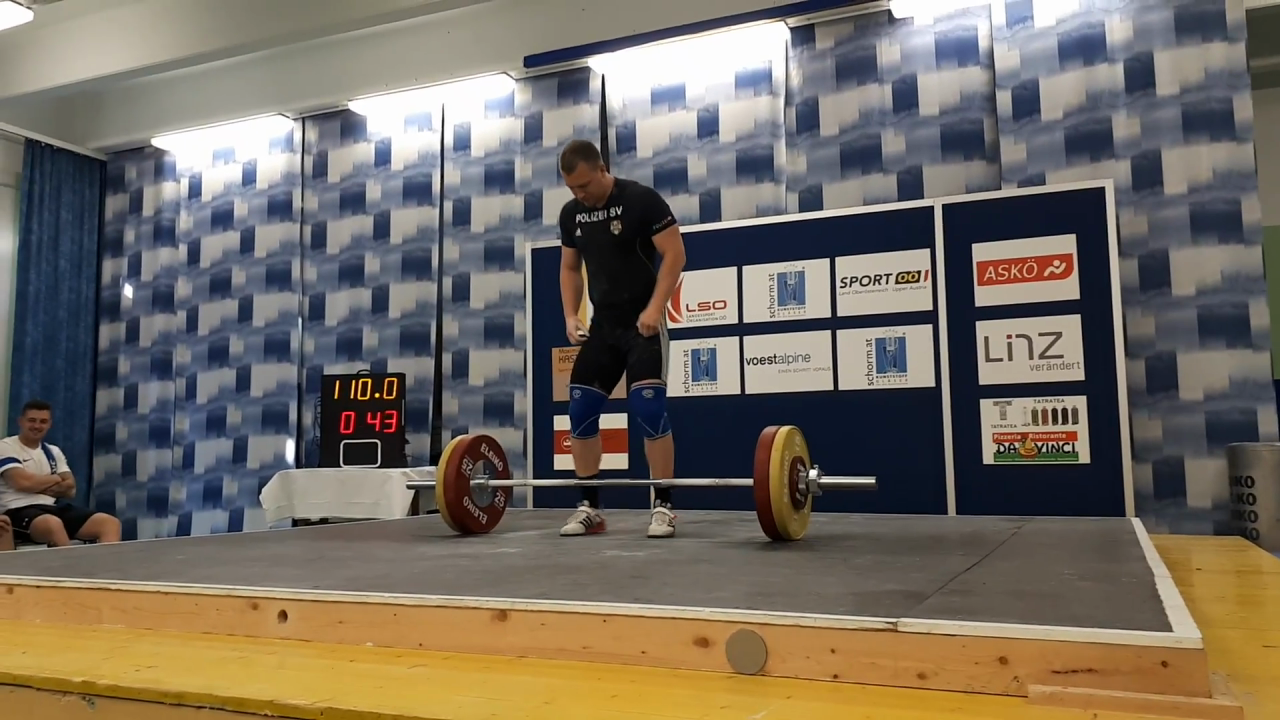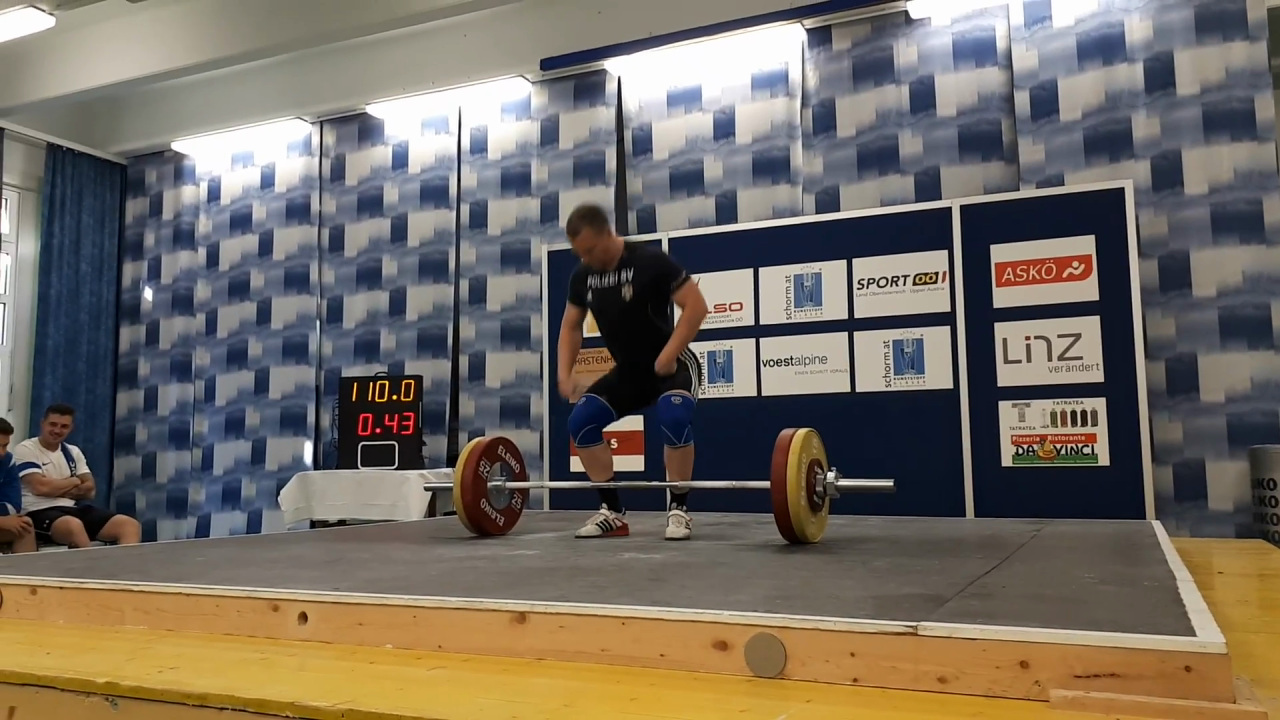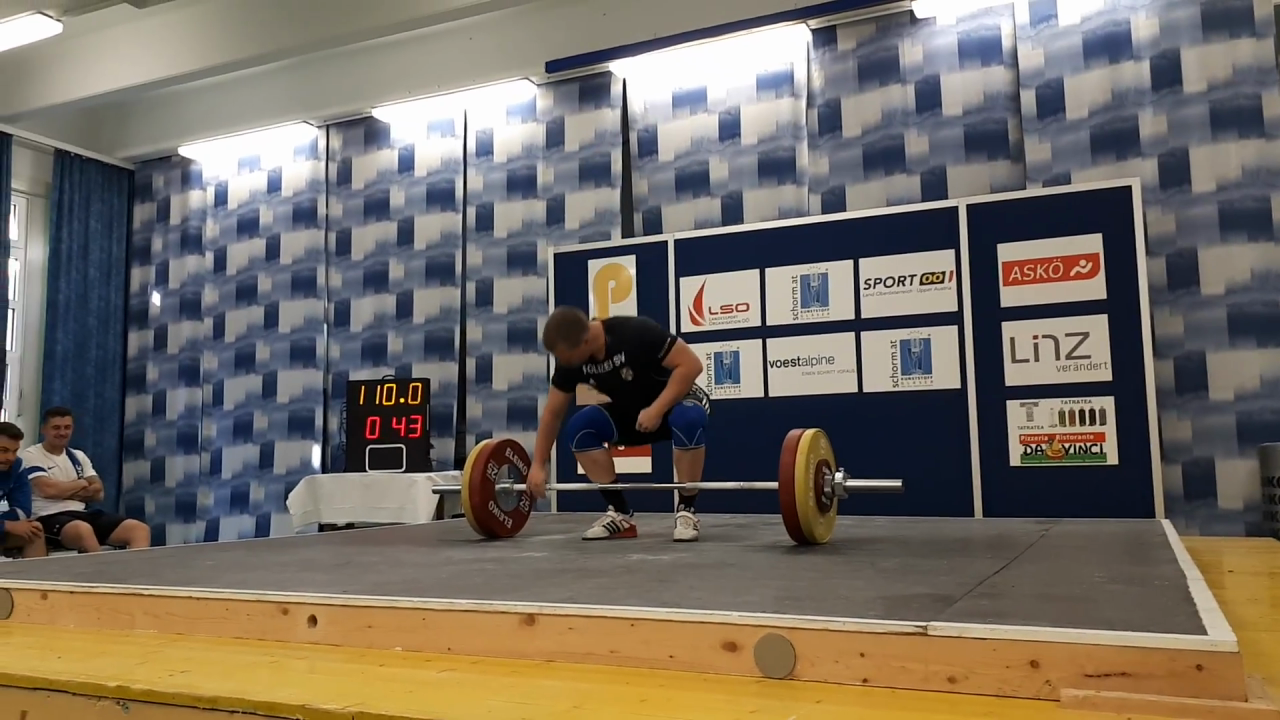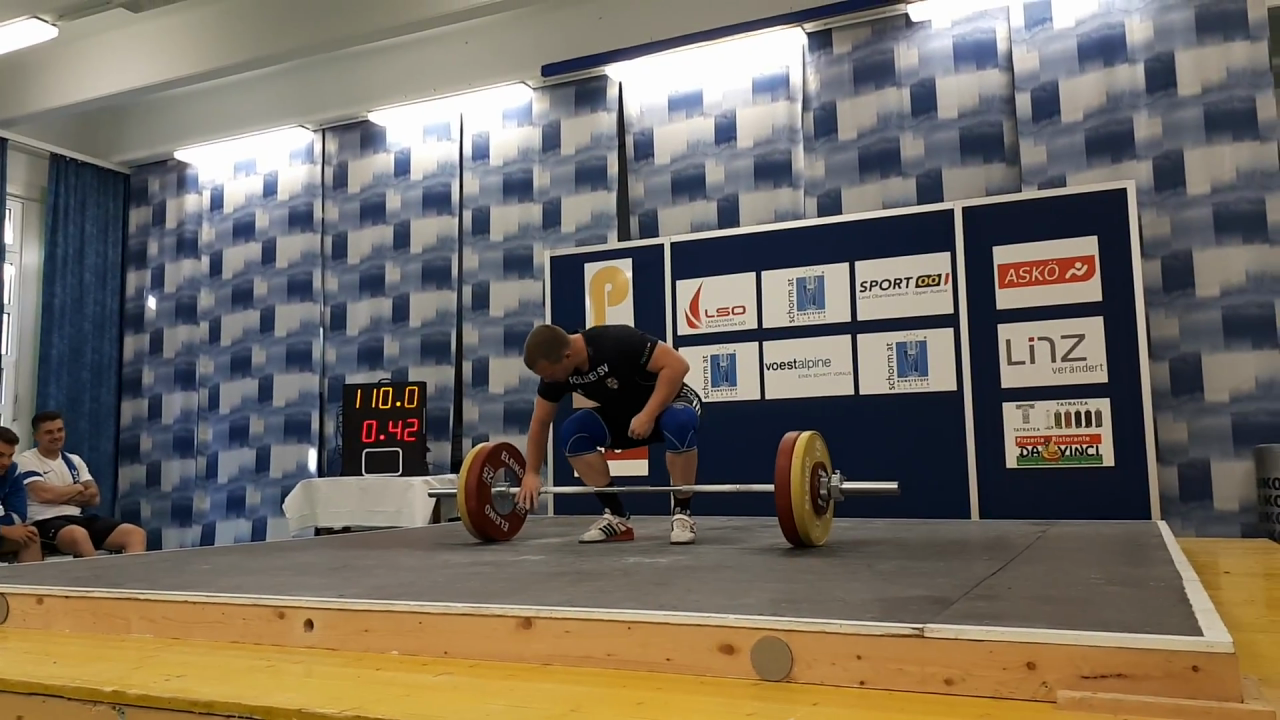
dt=0.4s
person 1, frame 1
left shoulder: (642, 200)
right shoulder: (571, 214)
left elbow: (674, 255)
right elbow: (570, 268)
left wrist: (655, 309)
right wrist: (571, 316)
left hip: (642, 323)
right hip: (602, 326)
left knee: (648, 408)
right knee: (581, 411)
left ankle: (664, 506)
right ankle: (589, 506)
person 1, frame 2
left shoulder: (650, 261)
right shoulder: (582, 276)
left elbow: (695, 306)
right elbow: (570, 327)
left wrist: (669, 353)
right wrist: (565, 374)
left hip: (669, 363)
right hip: (627, 370)
left knee: (673, 414)
right knee: (581, 420)
left ankle: (679, 509)
right ankle: (612, 511)
person 1, frame 3
left shoulder: (637, 334)
right shoulder: (570, 362)
left elbow: (690, 364)
right elbow: (553, 413)
left wrist: (656, 410)
right wrist: (538, 465)
left hip: (677, 402)
right hip: (632, 414)
left knee: (687, 419)
right knee: (580, 427)
left ankle: (686, 511)
right ankle: (620, 514)
person 1, frame 4
left shoulder: (617, 342)
right shoulder: (555, 372)
left elbow: (677, 365)
right elbow: (540, 422)
left wrist: (647, 416)
right wrist: (531, 474)
left hip: (670, 402)
left knee: (678, 423)
right knee: (572, 432)
left ankle: (682, 514)
right ankle: (617, 517)
